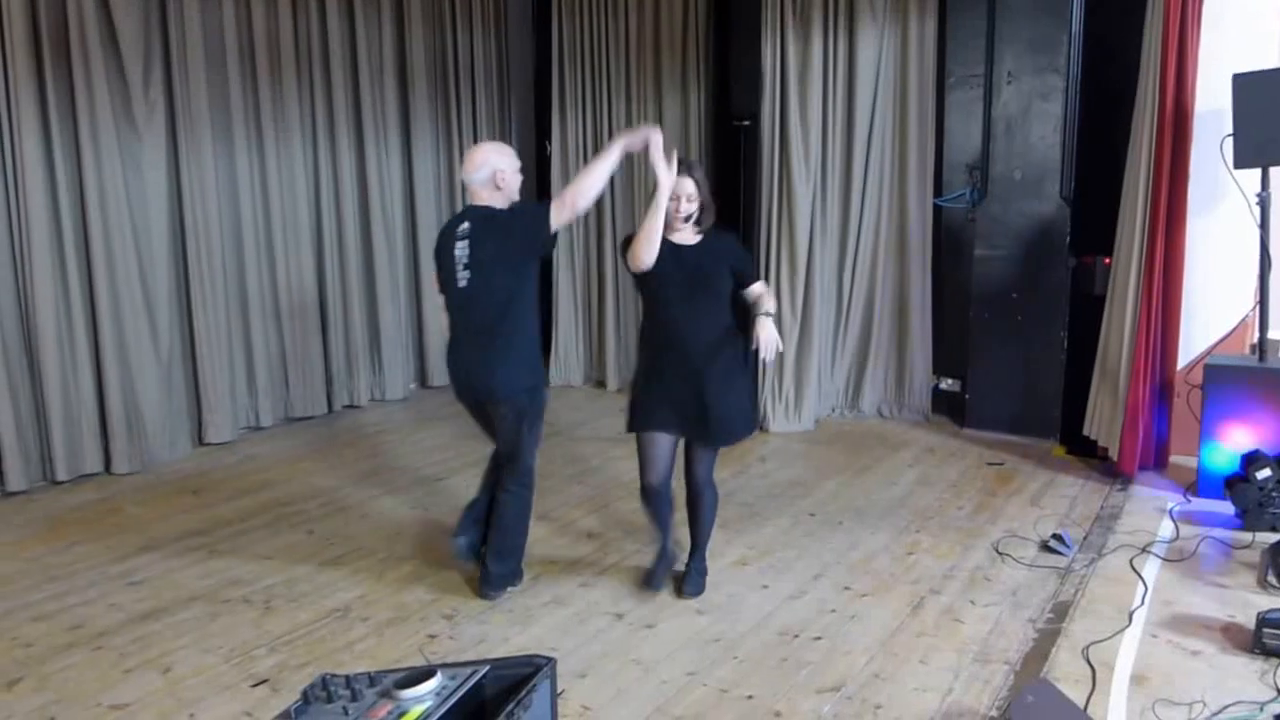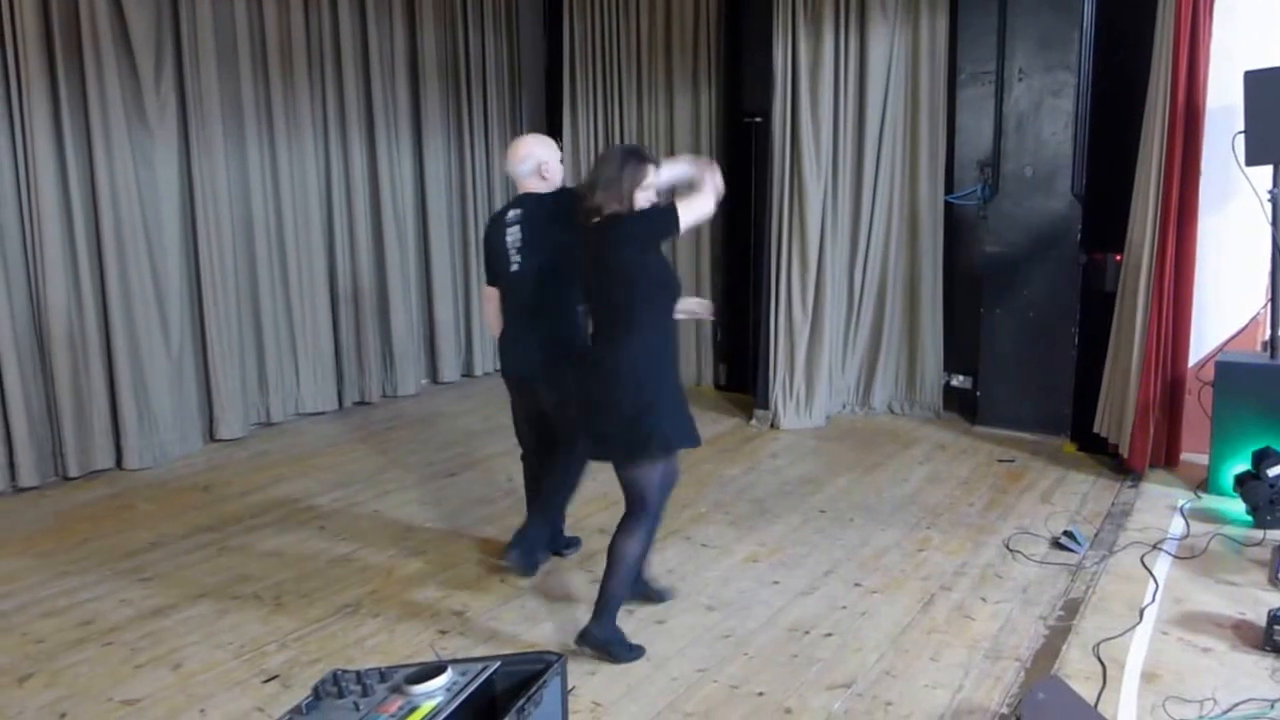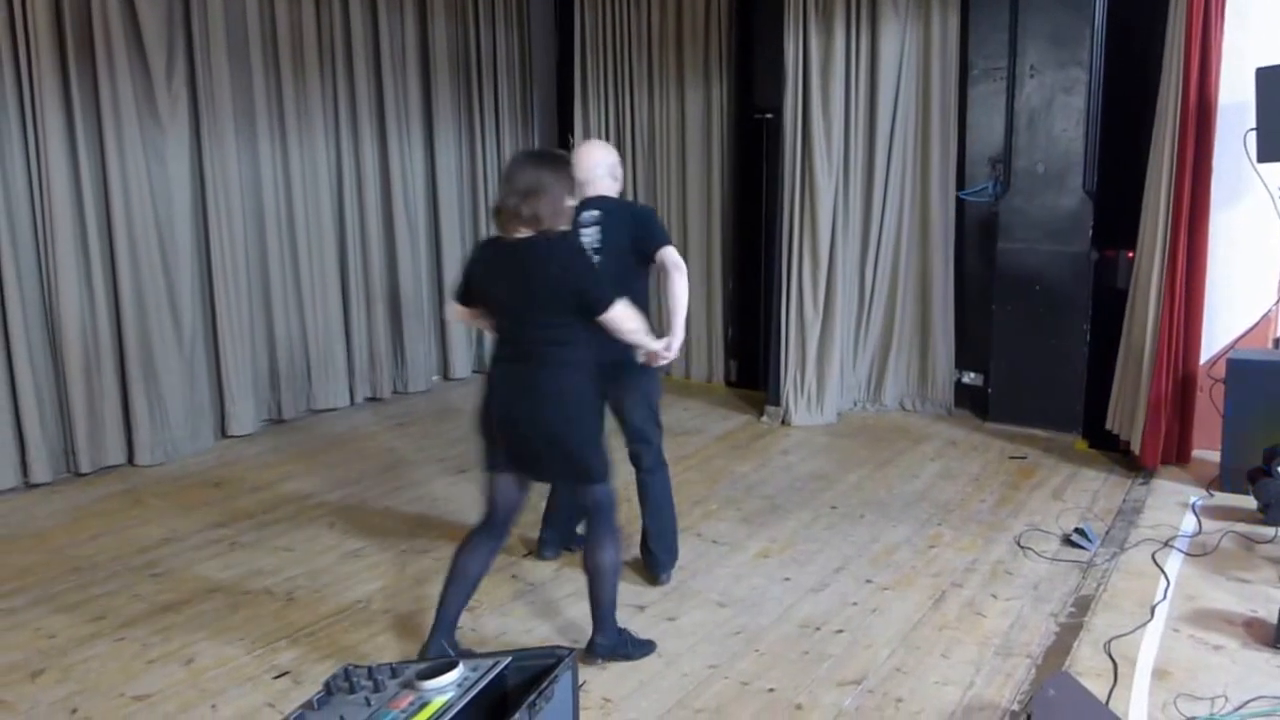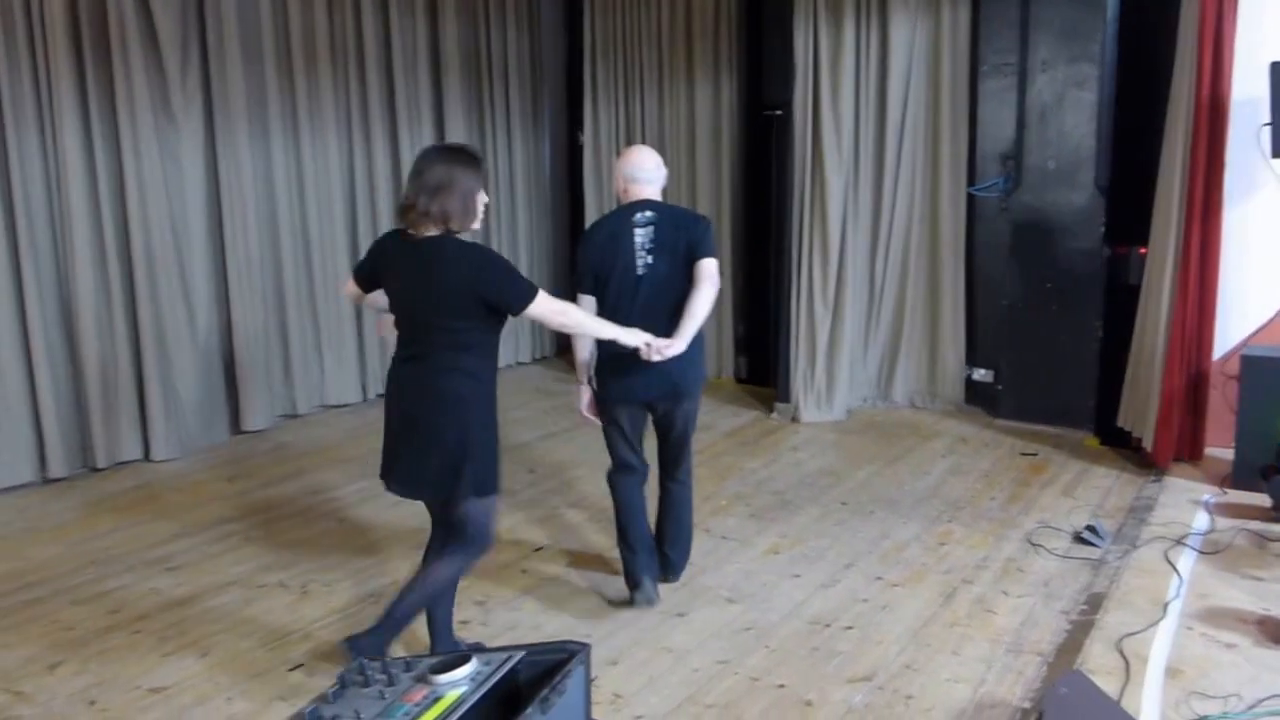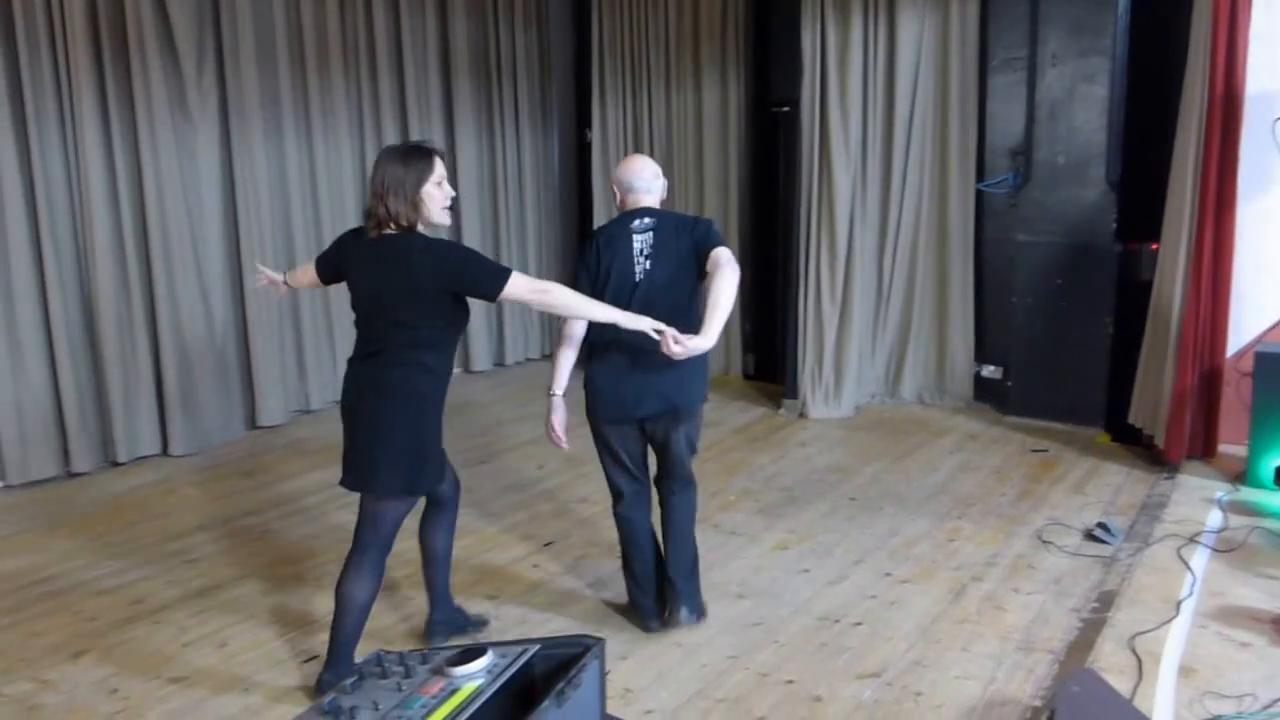
dt=0.4s
person 1, frame 1
left shoulder: (723, 245)
right shoulder: (645, 240)
left elbow: (760, 292)
right elbow: (641, 262)
left wrist: (764, 317)
right wrist: (659, 179)
left hip: (716, 376)
right hip: (660, 377)
left knee: (699, 474)
right knee: (654, 481)
left ankle: (697, 559)
right ankle: (664, 548)
person 1, frame 2
left shoulder: (607, 240)
right shoulder: (627, 230)
right elbow: (708, 195)
left wrist: (674, 306)
right wrist: (700, 169)
left hip: (641, 381)
right hip: (630, 385)
left knee: (662, 481)
right knee: (646, 504)
left ankle: (634, 577)
right ankle: (601, 625)
person 1, frame 3
left shoulder: (488, 255)
right shoulder: (565, 257)
left elbow: (465, 313)
right elbow: (623, 322)
right wrist: (651, 343)
left hip: (506, 400)
right hip: (560, 404)
left knee: (495, 520)
right knee: (601, 513)
left ankle: (440, 637)
right ankle: (606, 634)
person 1, frame 4
left shoulder: (393, 247)
right shoulder: (474, 262)
left elbow: (354, 291)
right elbow: (554, 313)
right wrist: (622, 334)
left hip: (410, 402)
right hip: (455, 409)
left knee: (447, 527)
right knee: (470, 536)
left ankle: (442, 644)
right ankle: (378, 637)
person 1, frame 5
left shoulder: (357, 246)
right shoulder: (440, 258)
left elbow: (306, 276)
right elbow: (536, 292)
left wrist: (280, 280)
right wrist: (624, 317)
left hip: (368, 397)
right hip: (403, 408)
left knee: (445, 491)
right knee: (374, 540)
left ankle: (442, 615)
right ankle: (336, 668)
person 2, frame 1
left shoulder: (449, 233)
right shoulder: (509, 227)
right elbow: (575, 202)
right wrist: (622, 144)
left hip: (466, 374)
right hip: (514, 376)
left knee: (504, 457)
right knee: (516, 473)
left ankle: (471, 533)
right ankle: (498, 573)
person 2, frame 2
left shoulder: (499, 224)
right shoulder: (559, 208)
left elbow: (493, 300)
left hip: (520, 358)
right hip: (562, 358)
left knee: (538, 451)
right knee: (572, 449)
left ankle: (548, 538)
right ankle: (530, 543)
person 2, frame 3
right shoulder: (638, 219)
right elbow: (673, 266)
right wrist: (677, 330)
right hip: (629, 363)
right knee: (648, 457)
left ankle: (555, 537)
right ankle: (660, 559)
person 2, frame 4
left shoulder: (599, 234)
right shoulder: (693, 225)
left elbow: (585, 315)
right elbow: (708, 282)
left wrist: (585, 381)
right wrist: (679, 341)
left hip: (619, 376)
right hip: (679, 373)
left knee: (626, 471)
right knee: (676, 468)
left ankle: (642, 575)
right ankle: (671, 562)
person 2, frame 5
left shoulder: (599, 242)
right shoulder: (696, 231)
left elbow: (576, 323)
right elbow: (726, 269)
left wrist: (557, 395)
right wrist: (706, 336)
left hip: (612, 393)
right hip: (677, 389)
left knee: (629, 497)
right knee: (677, 487)
left ankle: (647, 604)
right ankle: (682, 596)
